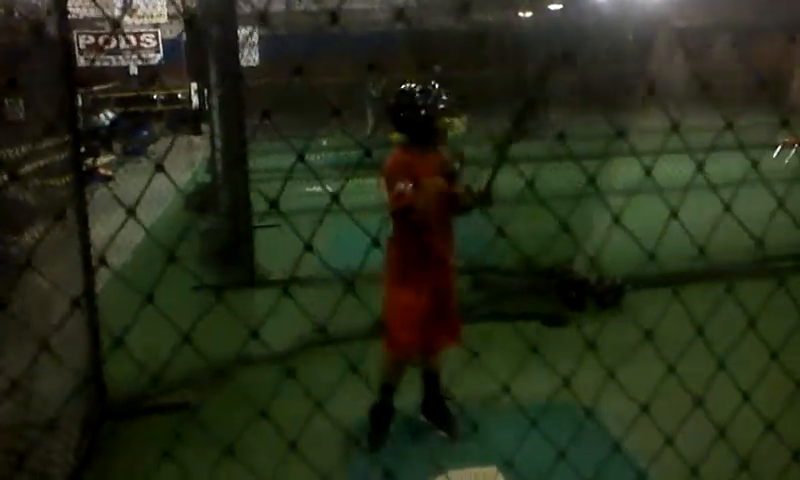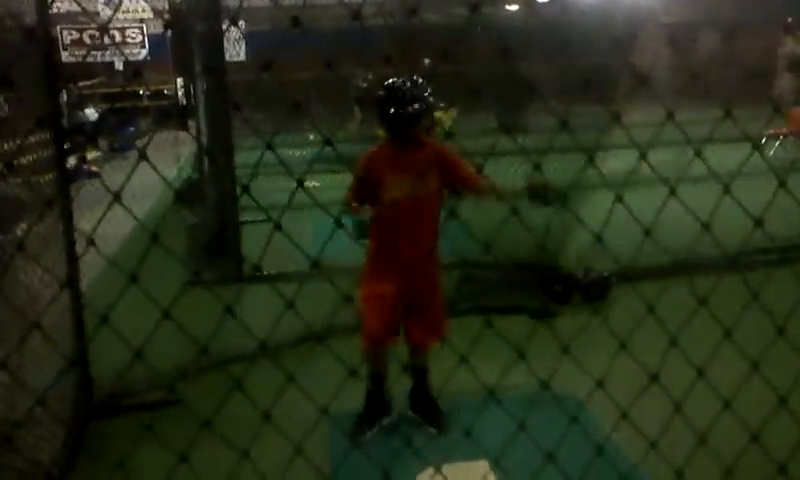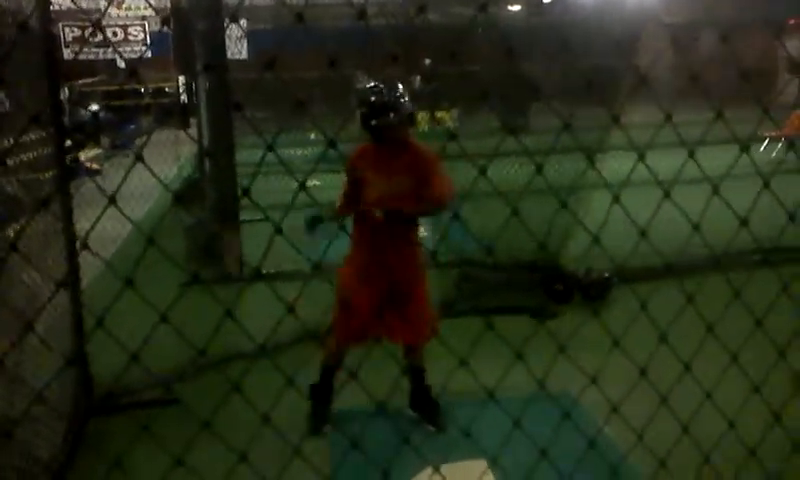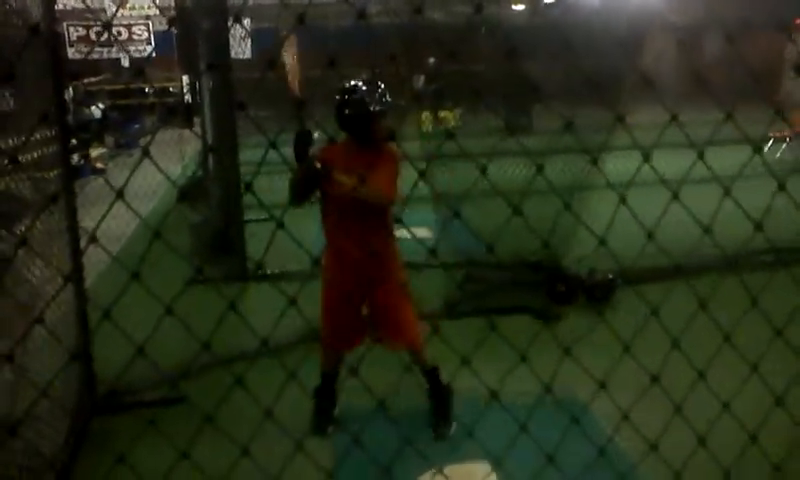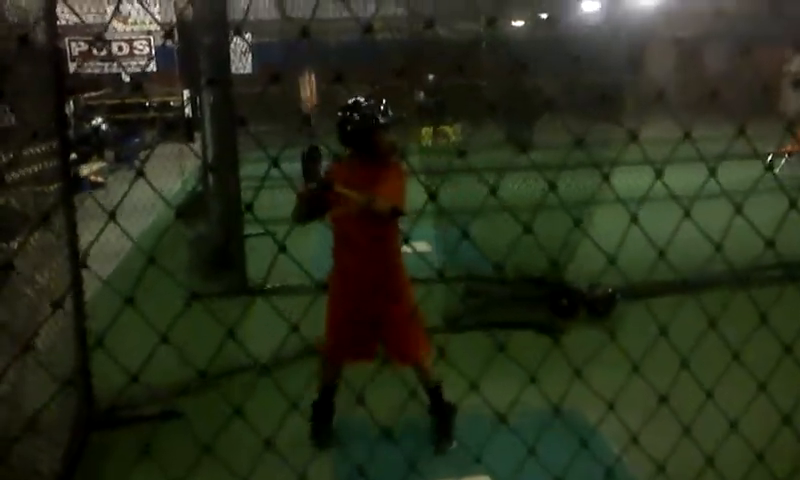
dt=0.4s
person 1, frame 1
left shoulder: (439, 158)
right shoulder: (399, 164)
left elbow: (452, 206)
right elbow: (412, 213)
left wrist: (475, 198)
right wrist: (441, 185)
left hip: (440, 262)
right hip: (409, 268)
left knee: (434, 337)
right knee: (403, 343)
left ankle: (432, 401)
right ankle: (382, 409)
person 1, frame 2
left shoulder: (436, 153)
right shoulder: (375, 159)
left elbow: (476, 184)
right elbow: (352, 200)
left wrist: (523, 191)
right wrist: (363, 213)
left hip: (424, 261)
right hip: (385, 263)
left knee: (421, 333)
right knee: (375, 335)
left ankle: (421, 395)
right ankle: (377, 400)
person 1, frame 3
left shoulder: (420, 157)
right shoulder: (360, 158)
left elbow: (438, 202)
right elbow: (351, 202)
left wrist: (396, 212)
right wrist: (329, 215)
left hip: (405, 257)
right hip: (364, 258)
left knee: (413, 329)
right knee: (345, 329)
left ankle: (420, 393)
right ankle: (322, 394)
person 1, frame 4
left shoulder: (387, 155)
right shoulder: (328, 155)
left elbow: (380, 199)
right elbow: (296, 198)
left wrist: (332, 174)
right wrist: (303, 162)
left hip: (382, 258)
right hip: (341, 260)
left knee: (406, 329)
right knee: (335, 334)
left ankle: (438, 393)
right ankle: (326, 396)
person 1, frame 5
left shoulder: (391, 168)
right shoulder: (334, 173)
left elbow: (384, 207)
right elbow: (301, 216)
left wrist: (336, 188)
right wrist: (311, 181)
left hip: (388, 275)
right hip: (348, 277)
left knee: (412, 345)
right knee: (336, 348)
left ankle: (440, 409)
right ankle: (323, 409)
